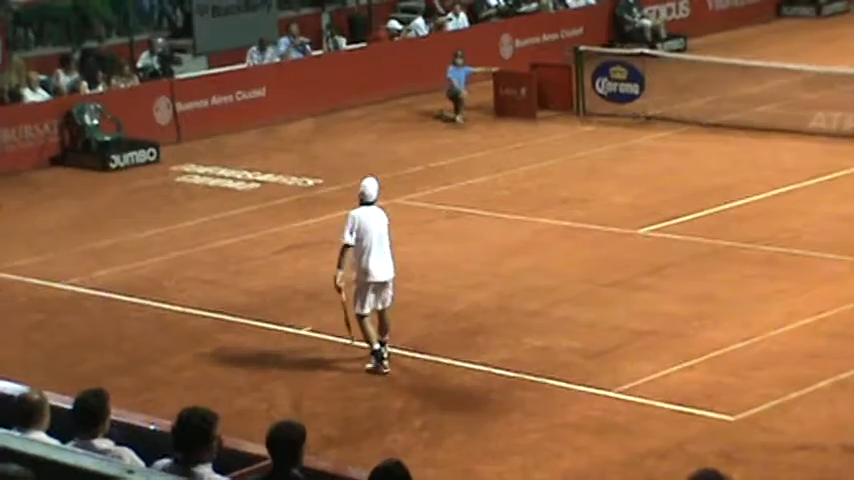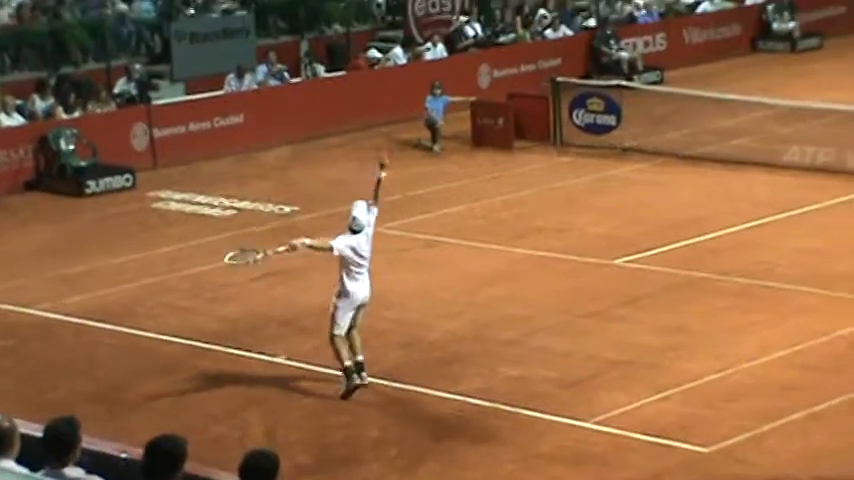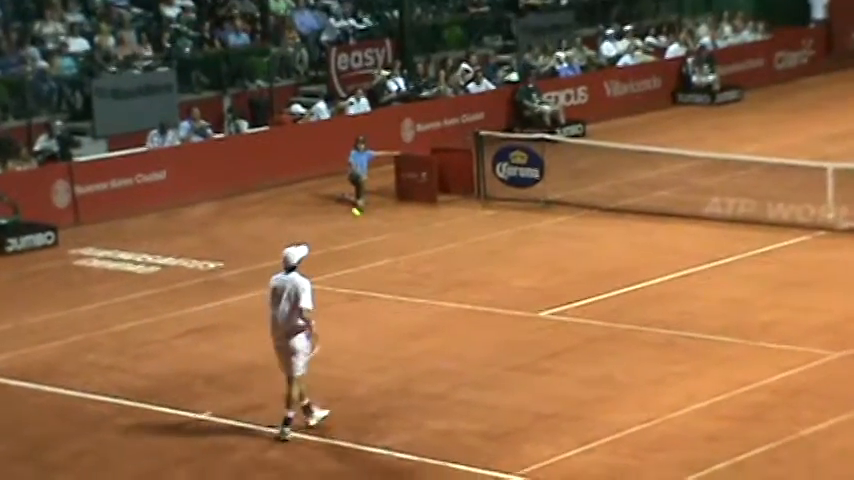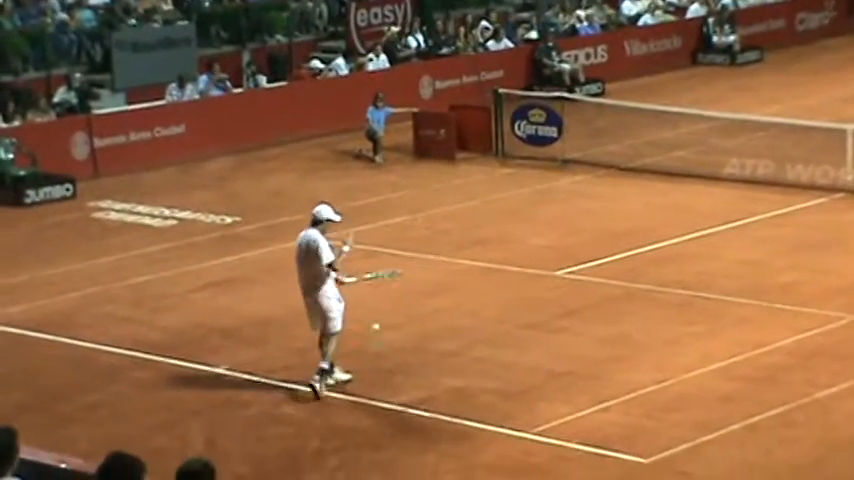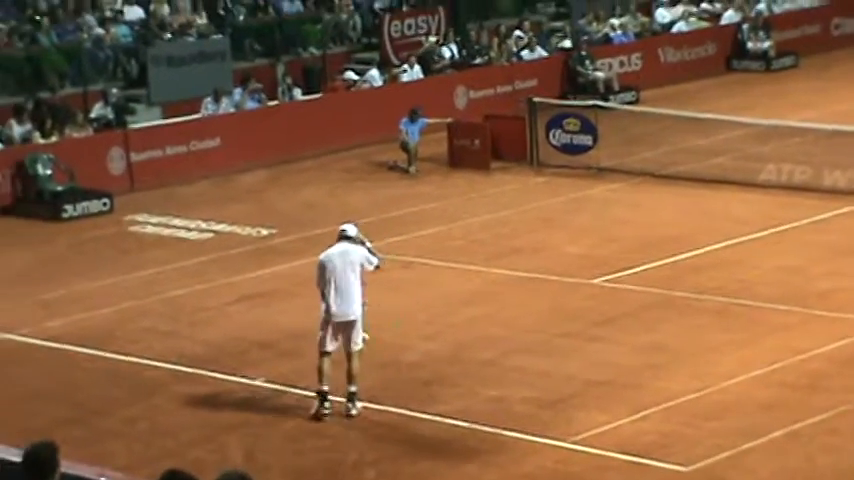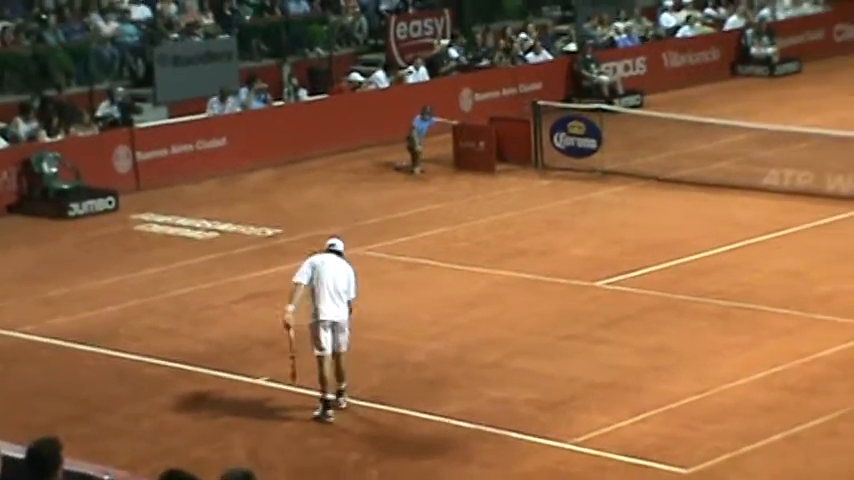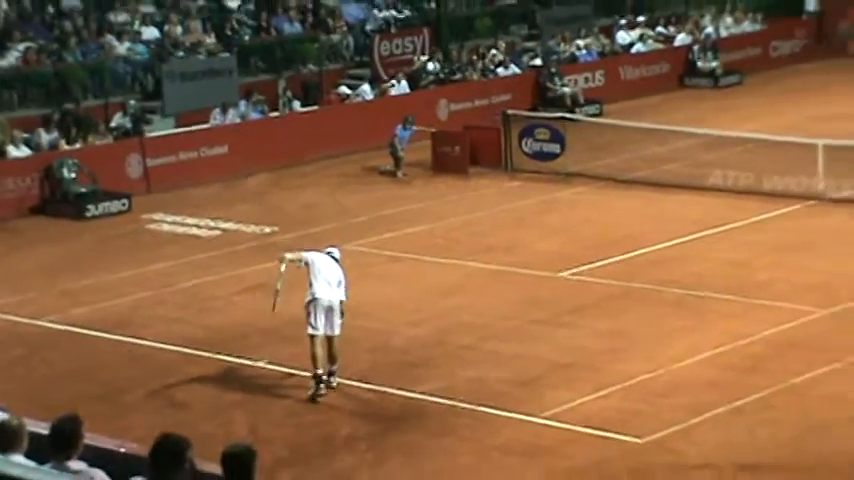
dt=0.7s
person 1, frame 1
left shoulder: (355, 215)
right shoulder: (381, 214)
left elbow: (347, 246)
left wrist: (339, 273)
left hip: (368, 273)
right hip: (387, 270)
left knee: (362, 315)
right knee: (383, 310)
left ankle: (379, 359)
right ankle: (383, 349)
person 1, frame 2
left shoulder: (347, 241)
right shoulder: (368, 230)
left elbow: (328, 245)
right elbow: (374, 202)
left wrist: (304, 242)
right wrist: (381, 175)
left hip: (349, 293)
right hip: (364, 290)
left knee: (336, 336)
right knee: (351, 329)
left ankle: (350, 376)
right ankle: (360, 371)
person 1, frame 3
left shoulder: (275, 281)
right shoulder: (302, 283)
right elbow: (304, 313)
right wrist: (312, 334)
left hip: (279, 336)
right hip: (295, 337)
left knee: (294, 377)
right knee: (295, 380)
left ankle: (310, 412)
right ankle: (286, 427)
person 1, frame 4
left shoulder: (303, 236)
right shoulder: (319, 240)
right elbow: (332, 265)
left wrist: (337, 277)
right wrist: (342, 251)
left hip: (309, 293)
right hip: (325, 294)
left knee: (324, 333)
right knee: (333, 335)
left ankle: (331, 372)
right ankle: (319, 377)
person 1, frame 5
left shoulder: (324, 257)
right shoulder: (358, 251)
left elbow: (322, 291)
right elbow: (377, 264)
right wrist: (367, 244)
left hip: (331, 313)
right hip: (353, 312)
left knee: (324, 355)
right knee: (352, 355)
left ankle: (323, 400)
right ankle: (351, 402)
person 1, frame 6
left shoulder: (314, 261)
right shoulder: (347, 267)
left elbow: (299, 285)
right elbow: (351, 302)
left wrist: (290, 309)
left hip: (322, 316)
right hip: (341, 316)
left knee: (324, 360)
right knee: (339, 356)
left ankle: (327, 407)
right ankle: (341, 396)
person 1, frame 7
left shoulder: (315, 256)
right shoulder: (339, 270)
left elbow: (301, 255)
right elbow: (341, 301)
left wrist: (288, 257)
right wrist: (340, 317)
left hip: (317, 298)
right hip: (334, 300)
left knee: (316, 339)
right knee: (332, 339)
left ankle: (319, 382)
right ankle: (332, 377)
